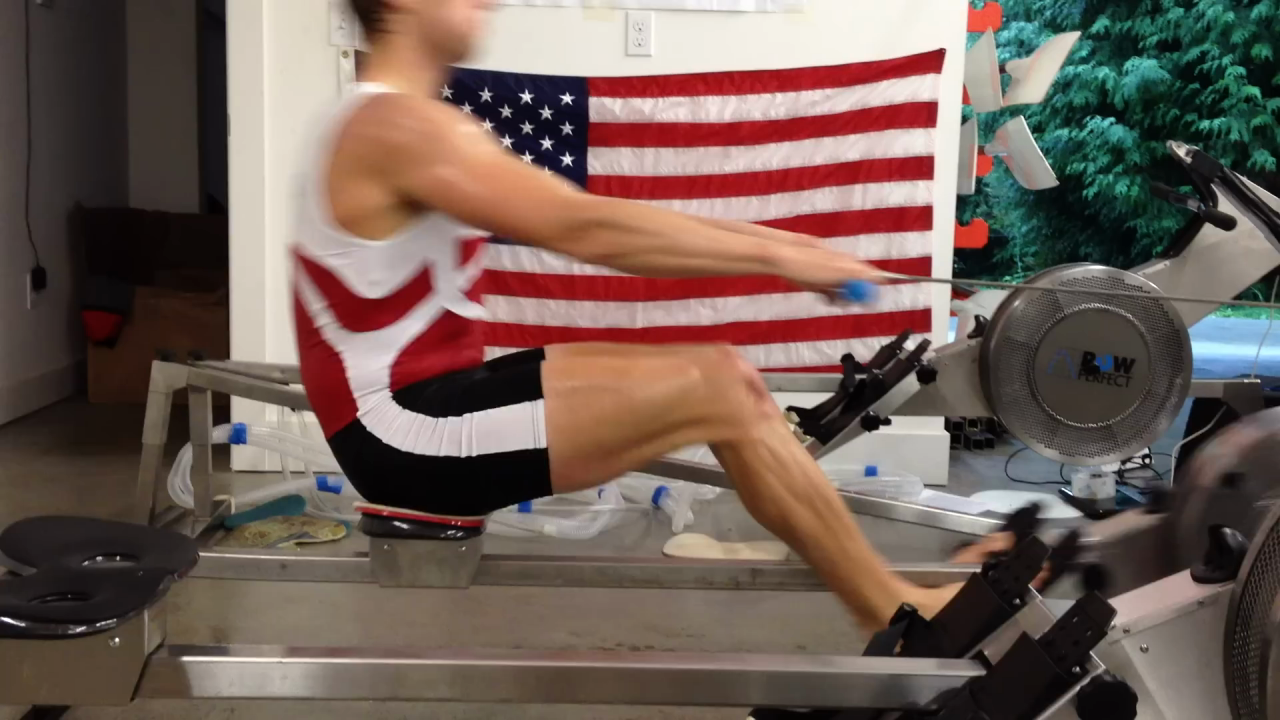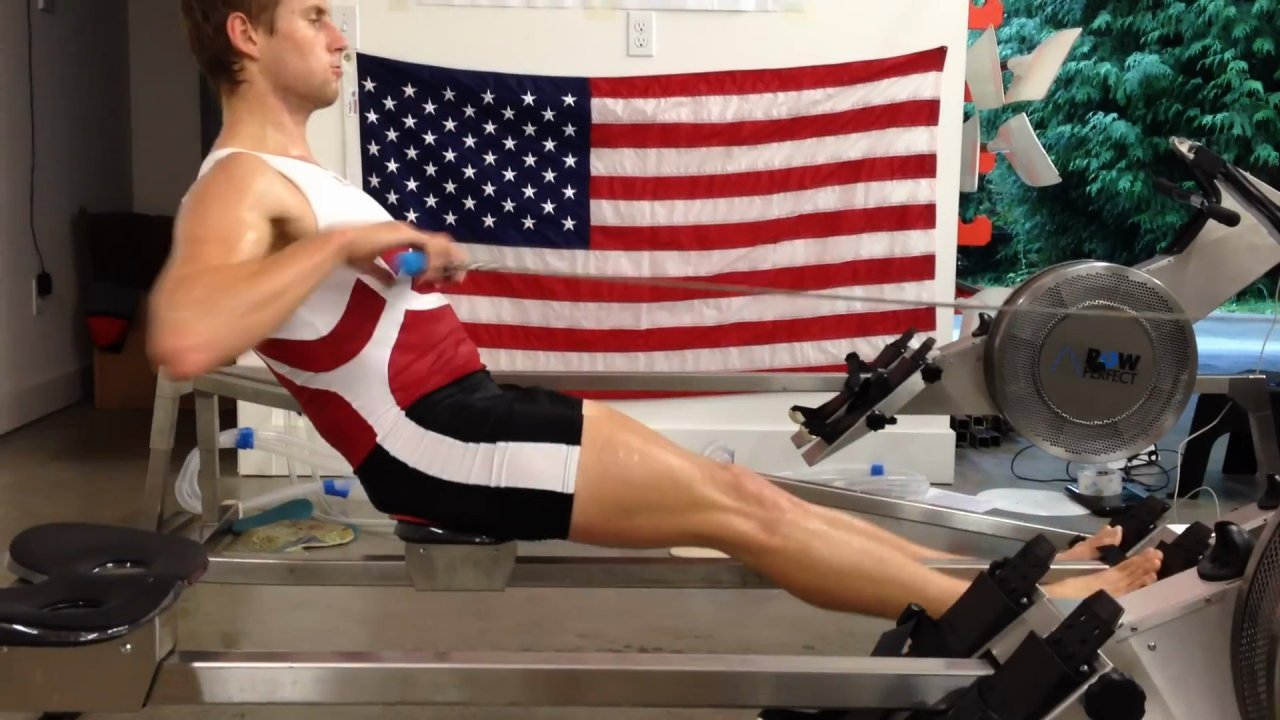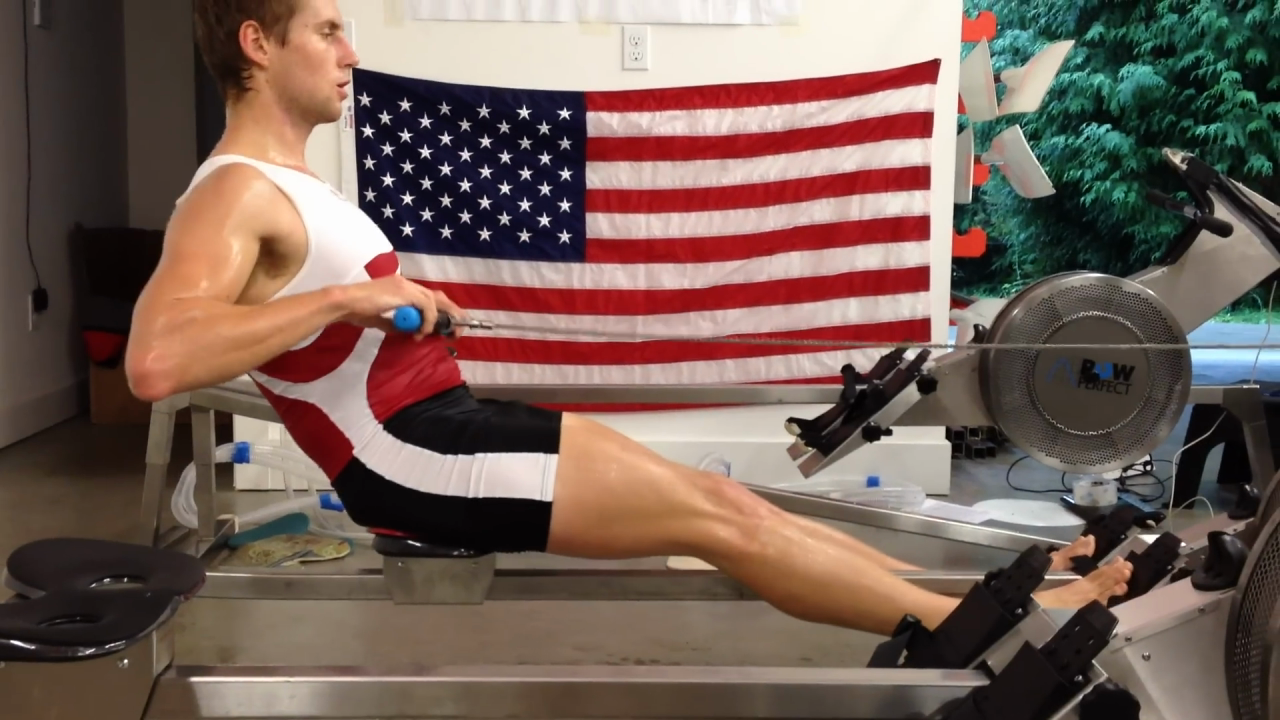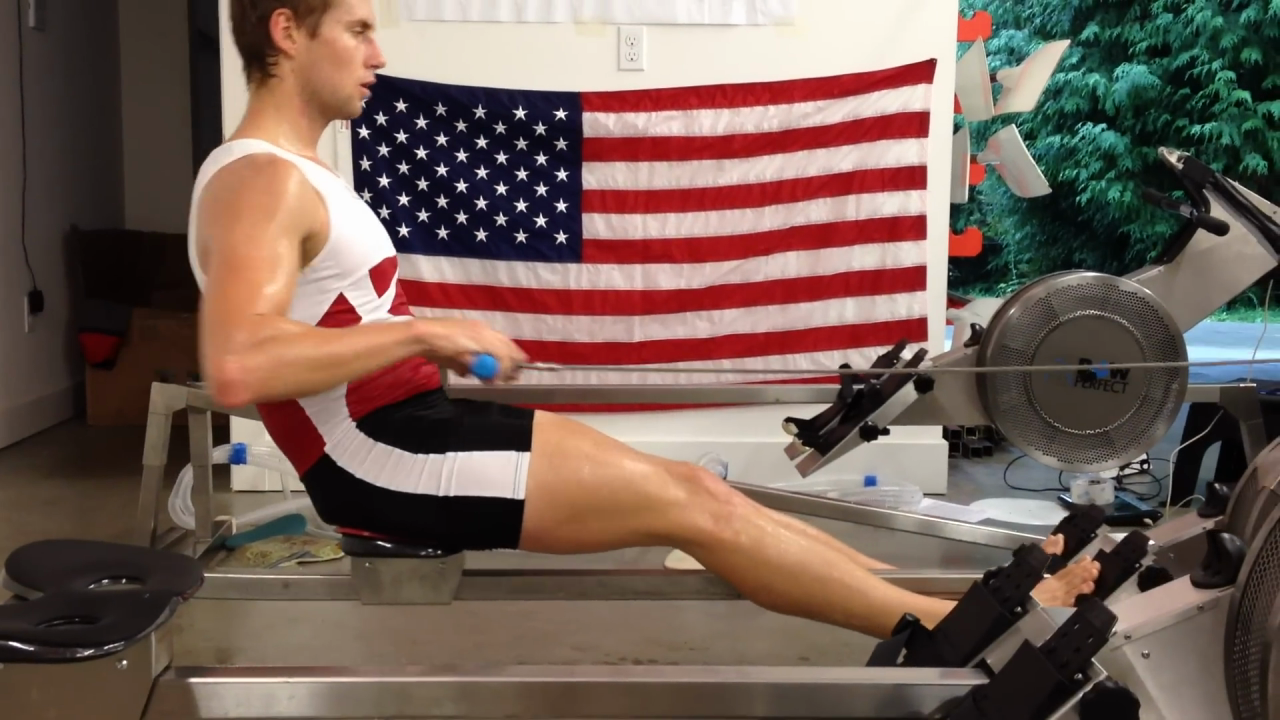
dt=0.4s
person 1, frame 1
left shoulder: (394, 117)
right shoulder: (404, 123)
left elbow: (571, 228)
right elbow: (597, 229)
left wrist: (751, 243)
right wrist: (769, 255)
left hip: (432, 401)
right hip: (408, 437)
left knee: (722, 386)
right knee: (723, 384)
left ankle: (896, 595)
right ankle: (901, 609)
person 1, frame 2
left shoulder: (285, 170)
right shoulder: (236, 186)
right elbow: (184, 339)
left wrist: (412, 262)
right wrist: (348, 241)
left hip: (466, 409)
right hip: (438, 450)
left knee: (736, 490)
right knee: (739, 510)
person 1, frame 3
left shoulder: (278, 181)
right shoulder: (236, 195)
right elbow: (154, 362)
left wrist: (397, 309)
right wrist: (347, 296)
left hip: (441, 424)
right hip: (412, 461)
left knee: (716, 499)
right knee: (717, 515)
left ankle: (975, 599)
person 1, frame 4
left shoulder: (283, 170)
right shoulder: (260, 183)
right elbow: (235, 371)
left wrist: (422, 341)
right wrist: (429, 333)
left hip: (404, 426)
right hip: (376, 462)
left knee: (691, 488)
right knee: (693, 508)
left ankle: (941, 599)
